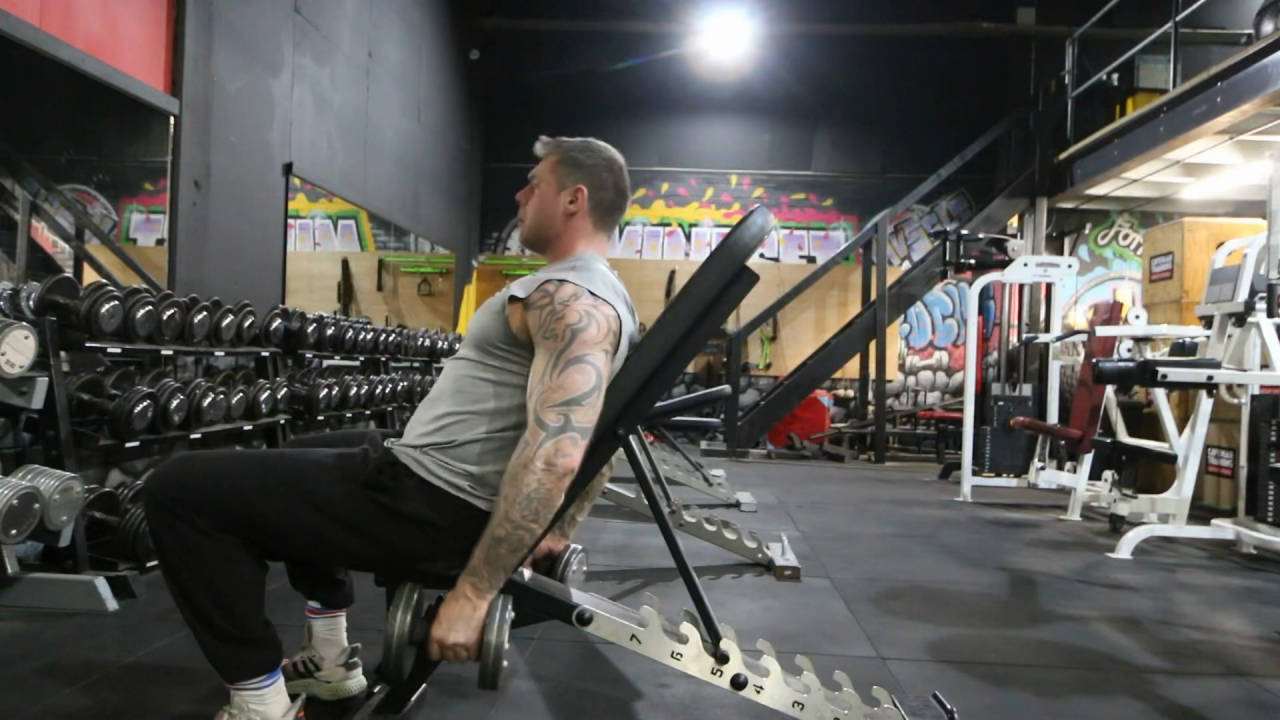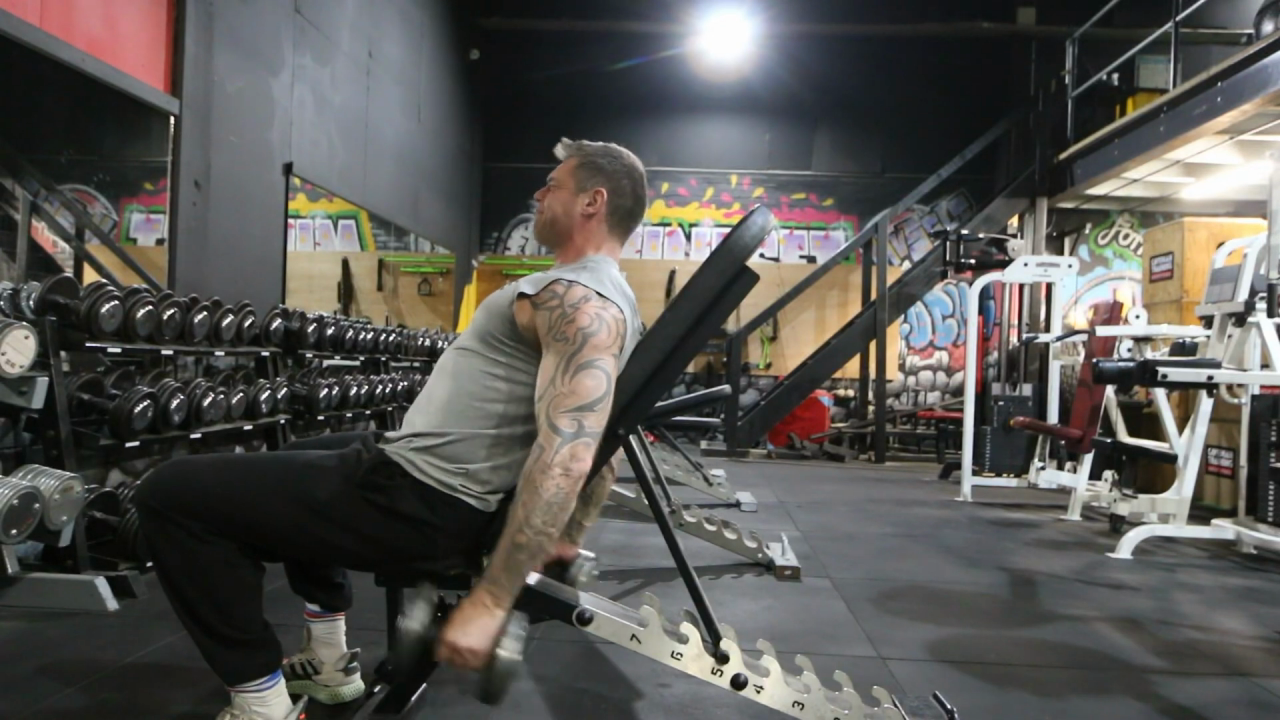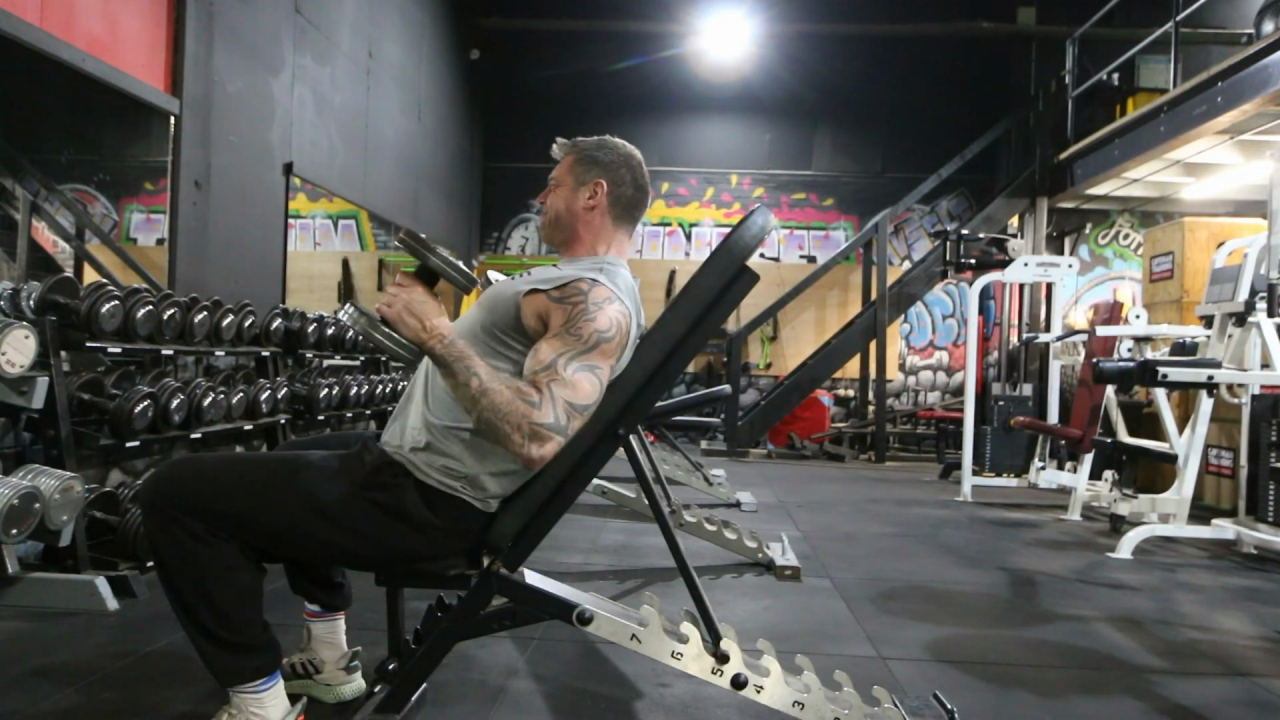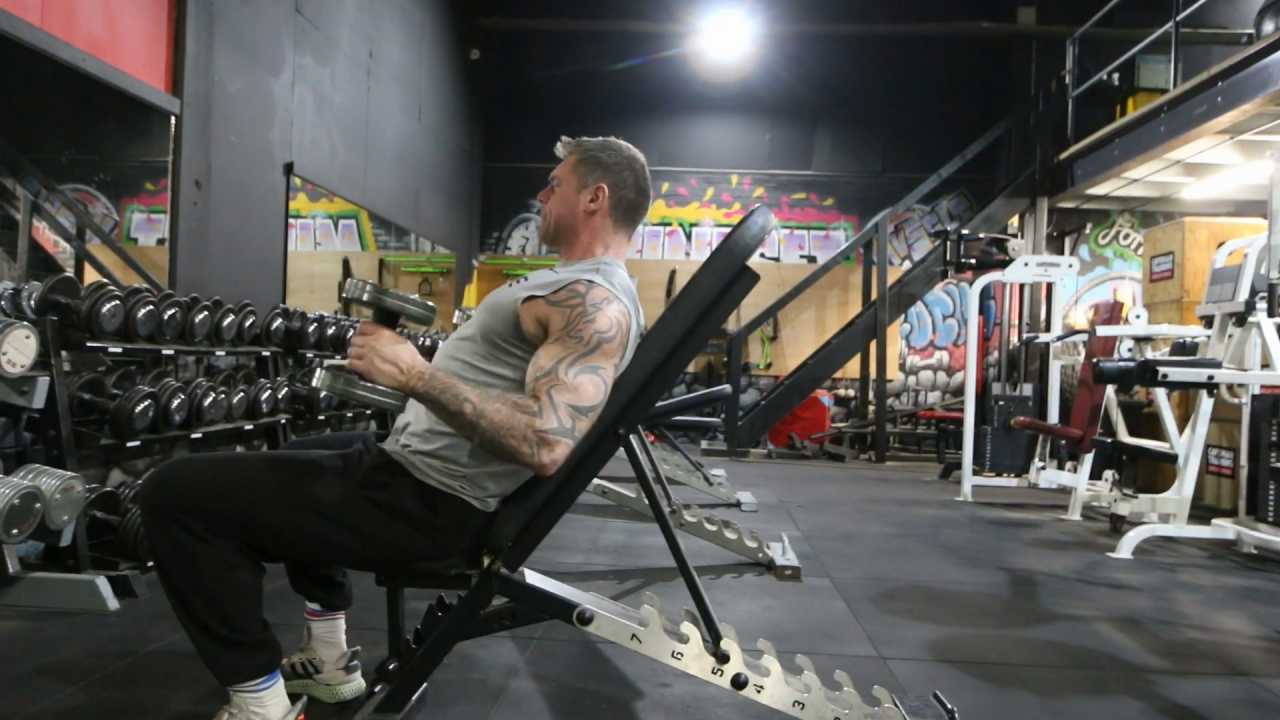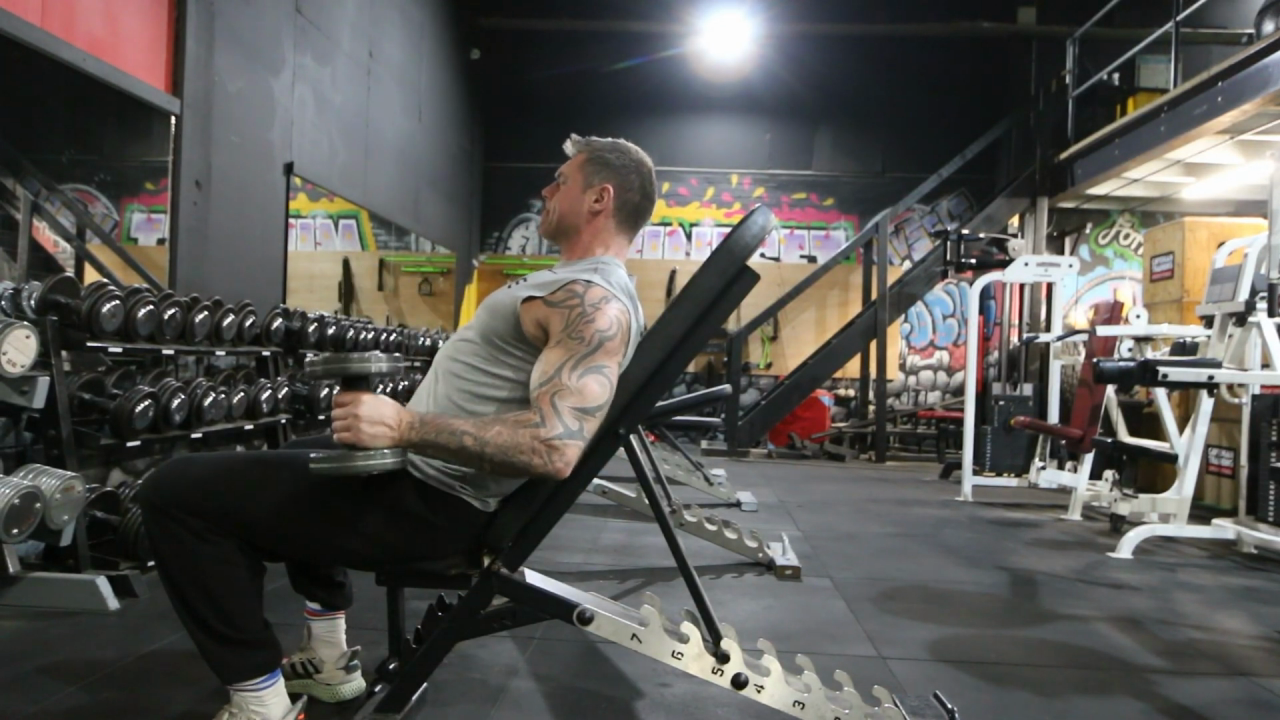
dt=1s
person 1, frame 1
left shoulder: (572, 300)
right shoulder: (594, 297)
left elbow: (555, 453)
right elbow: (586, 440)
left wrist: (473, 594)
right wrist: (559, 533)
left hip: (429, 503)
right hip: (435, 482)
left knee: (179, 489)
right knee: (297, 459)
right ankle: (329, 659)
person 1, frame 2
left shoulder: (579, 301)
right shoulder: (597, 297)
left elbow: (566, 458)
right elbow: (589, 443)
left wrist: (488, 598)
right wrist: (571, 535)
left hip: (422, 499)
right hip: (431, 479)
left knee: (171, 494)
right knee: (295, 460)
right ankle: (327, 661)
person 1, frame 3
left shoulder: (596, 302)
right shoulder: (587, 285)
left elbow: (536, 437)
left wrist: (435, 333)
right wrist: (436, 329)
left hip: (427, 499)
right hip: (426, 471)
left knee: (176, 492)
right knee: (296, 457)
right ankle: (328, 661)
person 1, frame 4
left shoulder: (595, 305)
right shoulder: (584, 285)
left elbow: (545, 442)
left wrist: (414, 374)
left hip: (429, 500)
right hip: (423, 466)
left knee: (176, 493)
right knee: (298, 459)
right ankle: (329, 661)
person 1, frame 5
left shoulder: (593, 303)
right shoulder: (584, 286)
left elbow: (554, 446)
left wrist: (404, 426)
left hip: (430, 497)
right hip: (429, 474)
left knee: (176, 492)
right knee: (297, 461)
right ankle: (327, 660)
